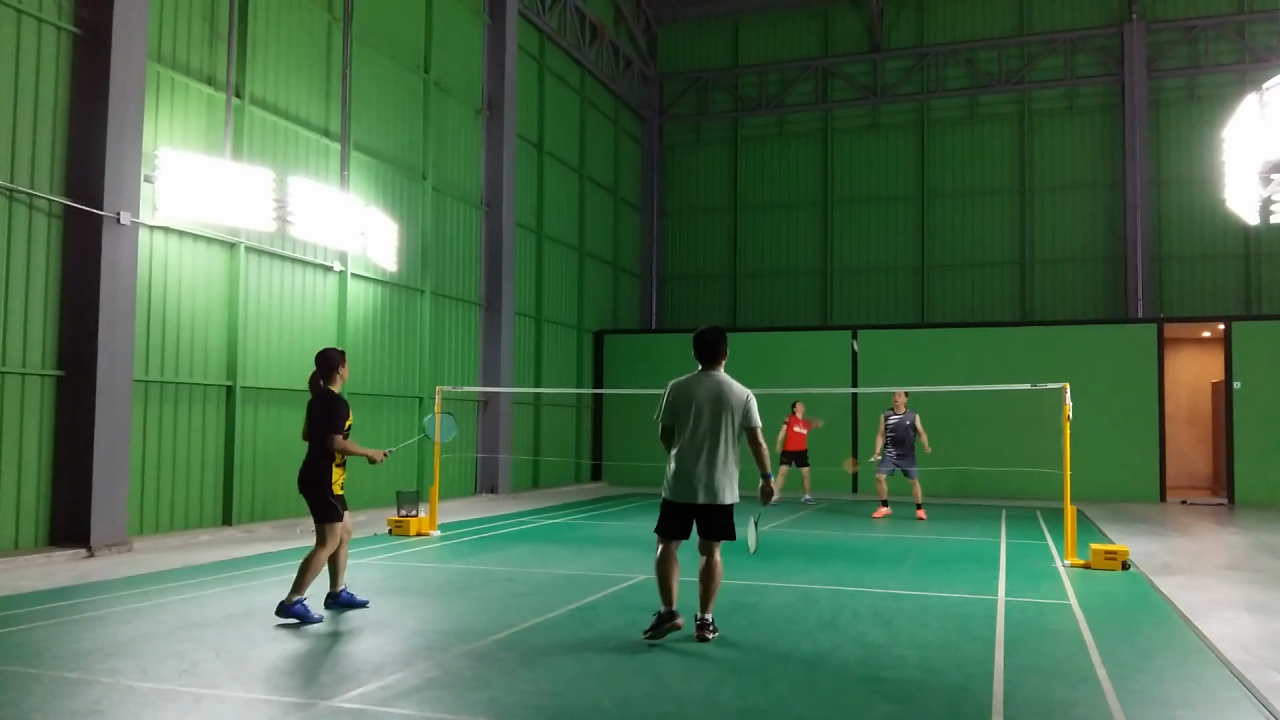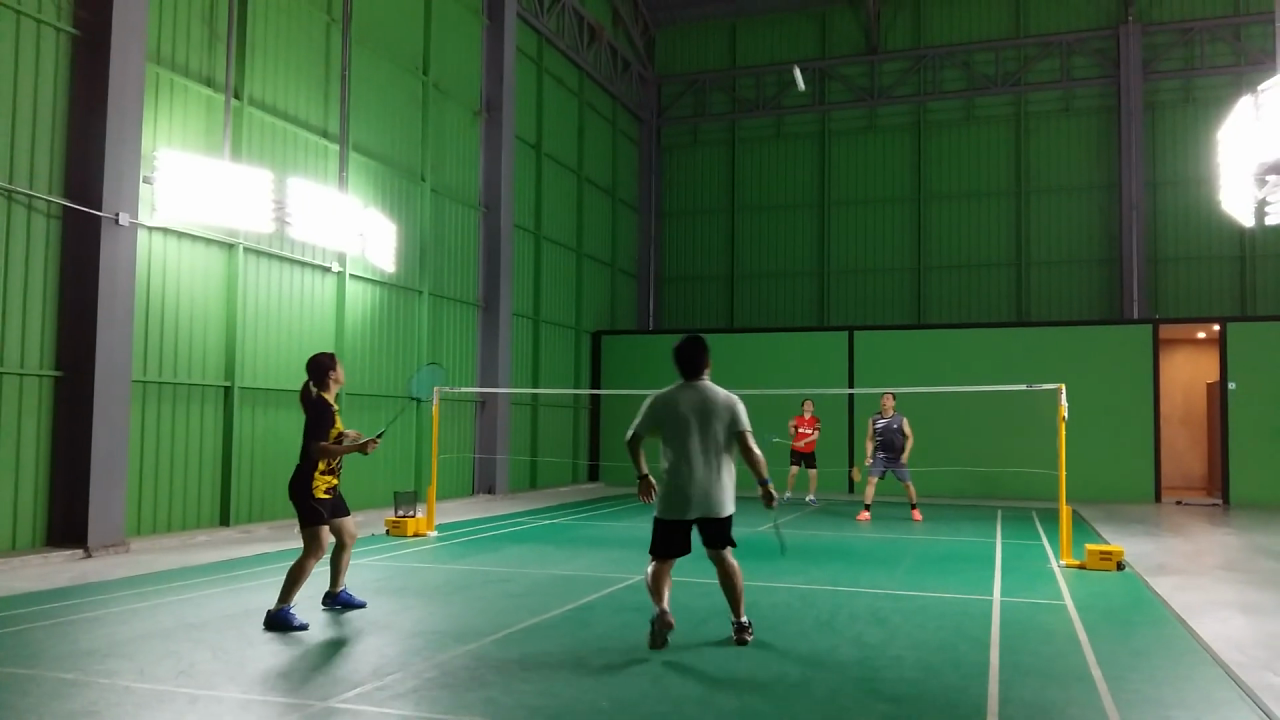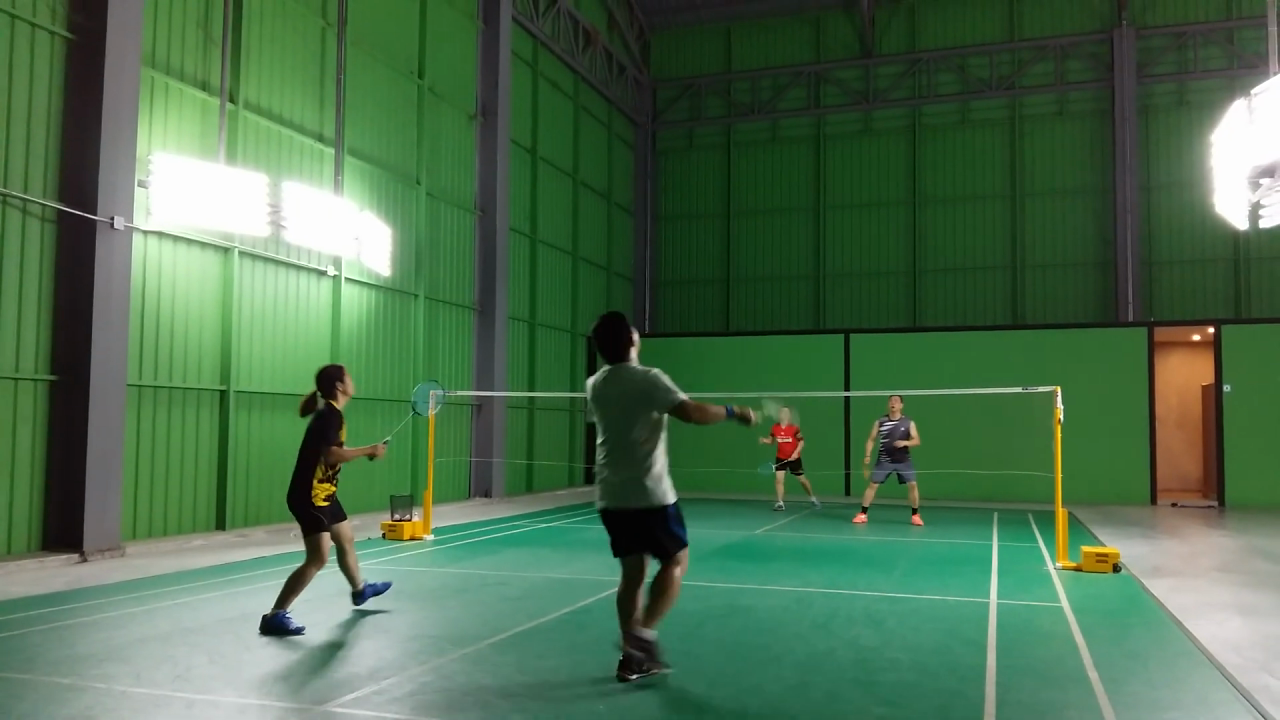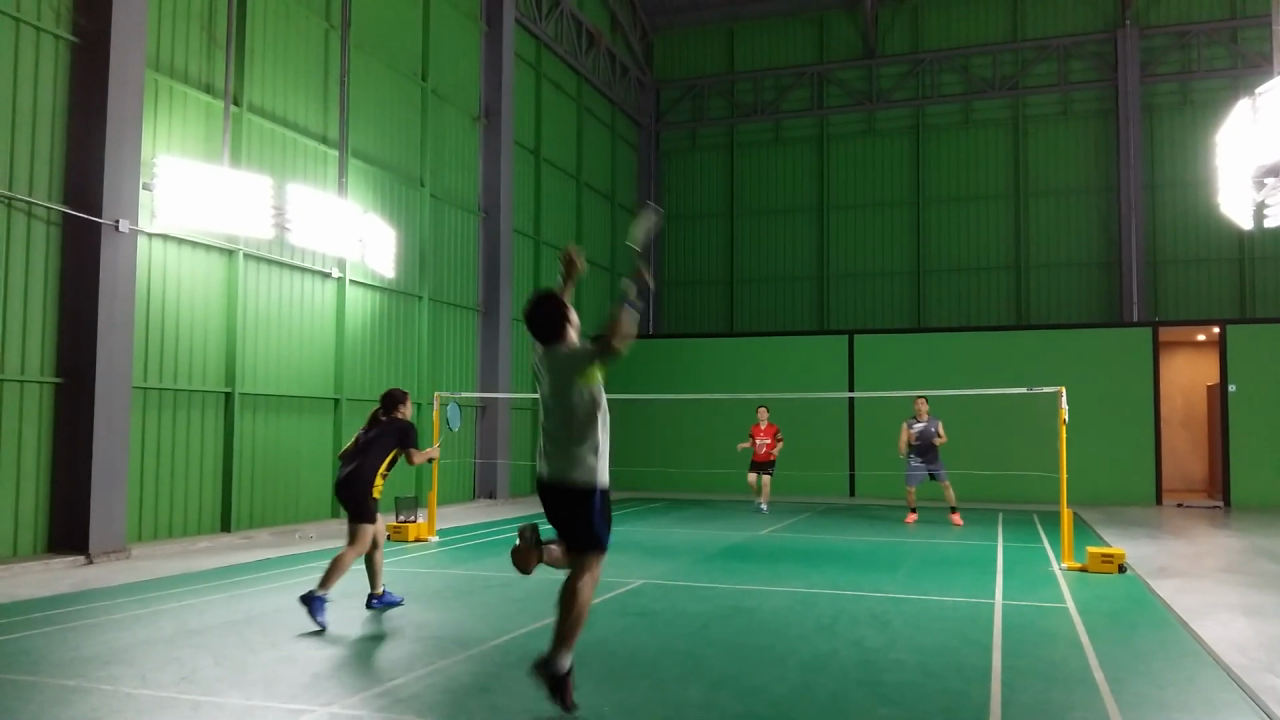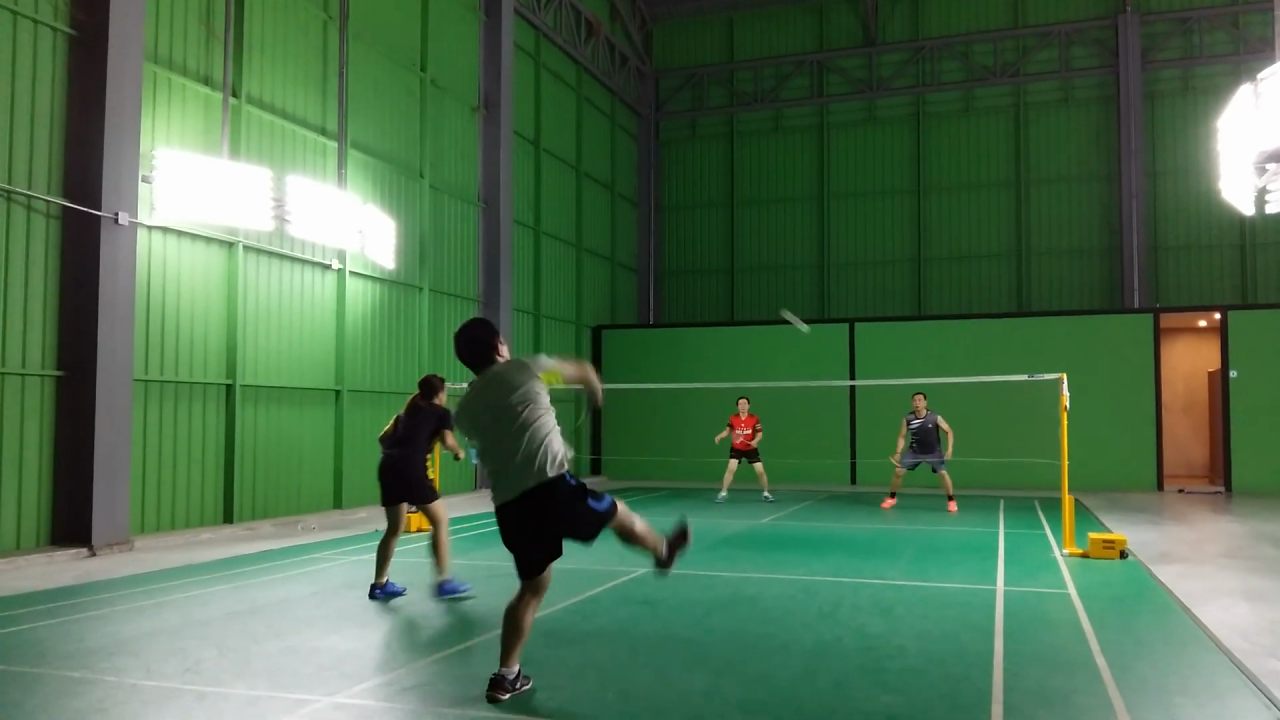
dt=0.4s
person 1, frame 1
left shoulder: (677, 388)
right shoulder: (742, 394)
left elbow: (665, 436)
right elbow: (757, 441)
right wrist: (766, 478)
left hip: (679, 484)
right hip: (720, 489)
left knee: (666, 547)
right knee: (710, 552)
left ankle: (669, 612)
right ankle: (704, 620)
person 1, frame 2
left shoulder: (660, 401)
right shoulder: (729, 401)
left elbow: (632, 441)
right elbow: (748, 447)
left wrist: (643, 476)
right wrist: (765, 484)
left hip: (674, 499)
right hip: (717, 499)
left knee: (660, 564)
right knee: (723, 557)
left ankle: (661, 613)
right ankle: (741, 623)
person 1, frame 3
left shoulder: (594, 385)
right shoulder: (648, 380)
right elbow: (689, 413)
right wrist: (733, 412)
left hip: (611, 497)
right hip: (649, 494)
left knee: (632, 574)
right knee: (675, 564)
left ankle: (633, 656)
right ankle: (642, 633)
person 1, frame 4
left shoulder: (545, 356)
right shoulder: (573, 358)
left elbow: (549, 319)
right elbow: (613, 343)
left wrist: (568, 279)
right wrist: (631, 294)
left hip: (555, 476)
right hip: (580, 478)
left knee: (579, 555)
right knee: (586, 569)
left ankle: (535, 547)
right ankle: (558, 663)
person 1, frame 5
left shoulder: (466, 408)
right shoulder: (525, 371)
right elbow: (581, 370)
right wrist: (594, 386)
left hip: (510, 507)
right hip: (551, 490)
left knee: (531, 588)
right knee: (618, 513)
left ankle: (505, 676)
right ankle: (662, 551)
person 2, frame 1
left shoulder: (317, 400)
right shoulder: (337, 403)
left elbow: (308, 435)
right elbow: (336, 443)
right wrist: (370, 453)
left hip: (316, 476)
right hip: (324, 479)
left knee: (344, 534)
right knee: (327, 544)
left ankle: (337, 593)
right ankle: (292, 602)
person 2, frame 2
left shoulder: (325, 405)
right shoulder: (322, 408)
right elbow: (316, 450)
left wrist: (342, 435)
right wrist: (357, 447)
left hip: (328, 487)
right hip: (311, 488)
left knee: (348, 537)
right knee: (315, 551)
left ankle: (336, 593)
right ankle: (279, 611)
person 2, frame 3
left shoulder: (328, 413)
right shoulder: (331, 415)
left elbow: (323, 449)
right elbow: (329, 455)
left wrist: (346, 451)
right wrist: (367, 451)
left hip: (324, 493)
right hip: (310, 496)
left knee: (346, 541)
right knee: (318, 559)
left ankle: (360, 589)
right ankle: (275, 616)
person 2, frame 4
left shoulder: (373, 427)
right shoulder: (404, 426)
left elbow: (343, 455)
right elbow: (413, 458)
right wrist: (430, 453)
left hip: (346, 482)
right hip: (362, 486)
left knee: (378, 538)
right knee: (358, 546)
left ankle: (377, 594)
right ankle: (317, 595)
person 2, frame 5
left shoulder: (406, 413)
right shoulder: (441, 412)
left elbow: (383, 439)
right elbow: (447, 441)
right wrist: (458, 452)
left hip: (388, 468)
right hip: (412, 470)
left knee: (394, 528)
right knee: (440, 523)
left ankle: (380, 584)
right ankle: (444, 581)
